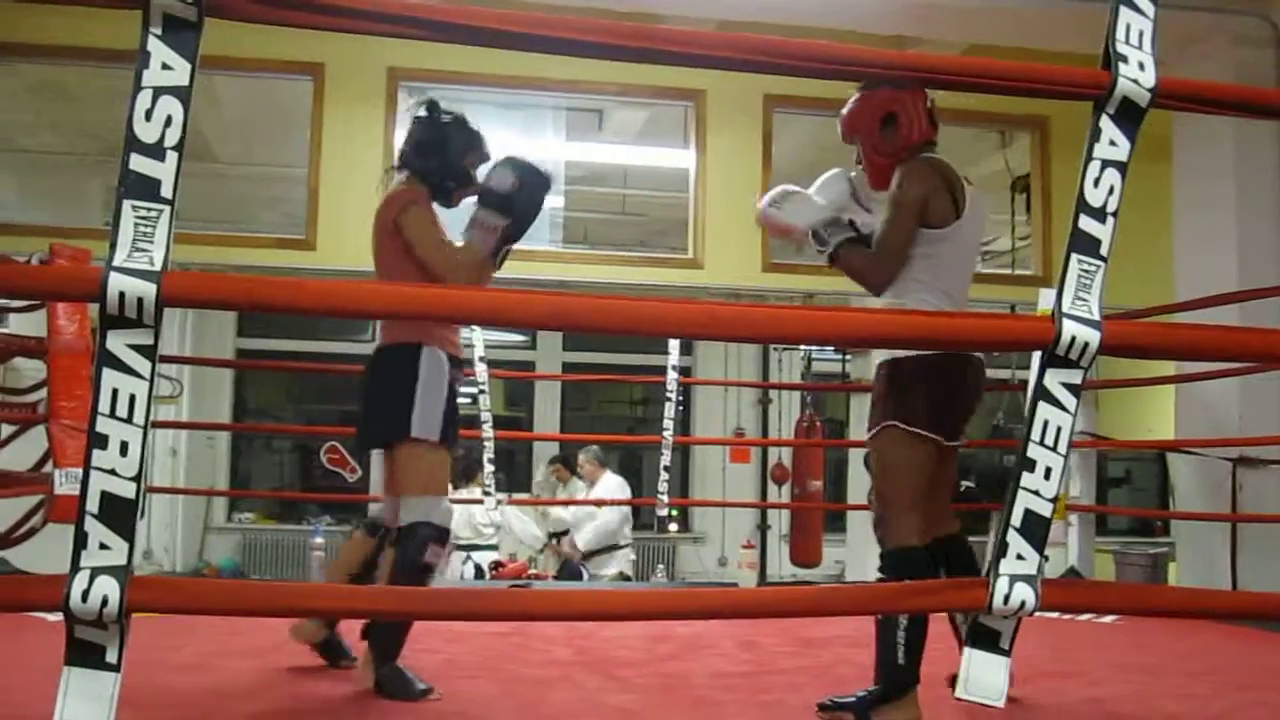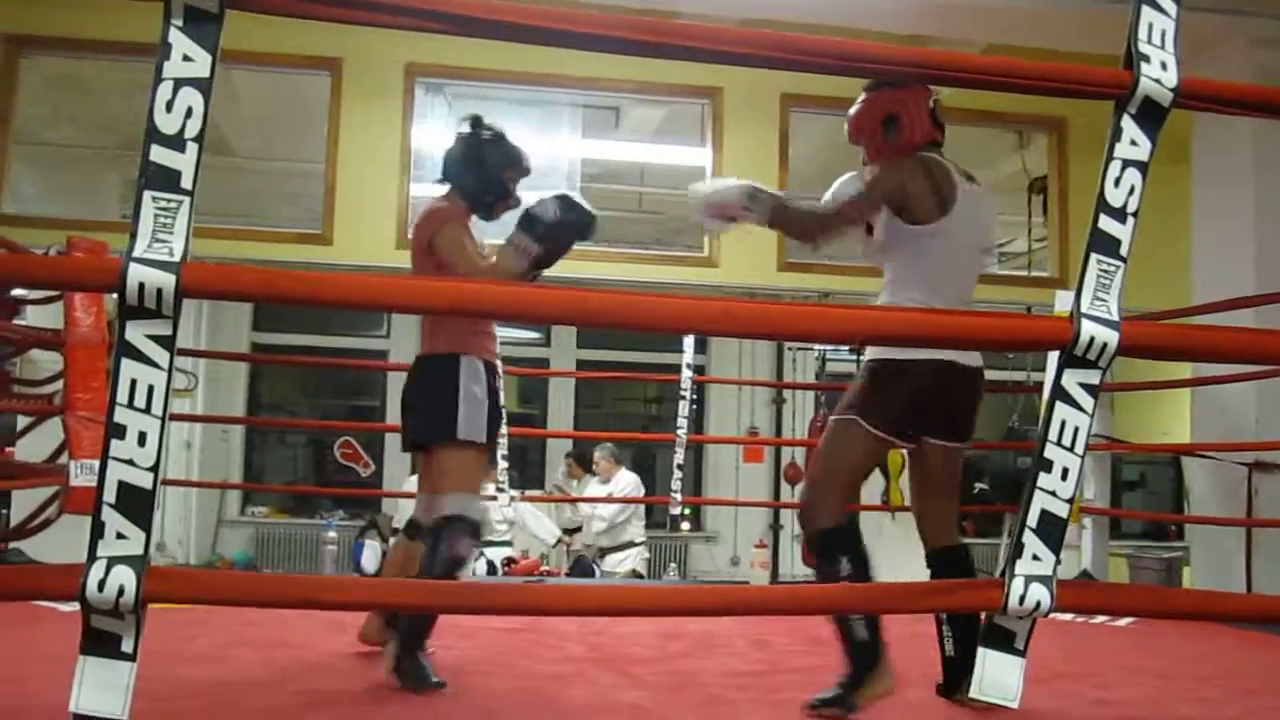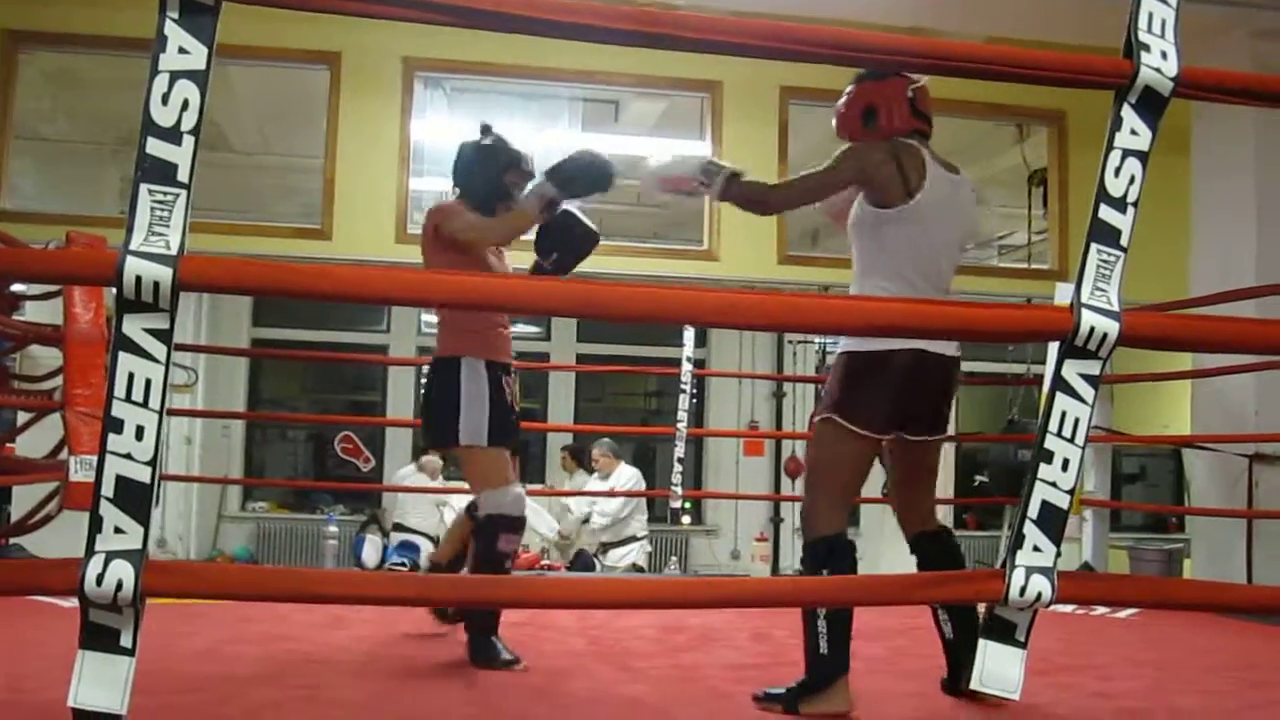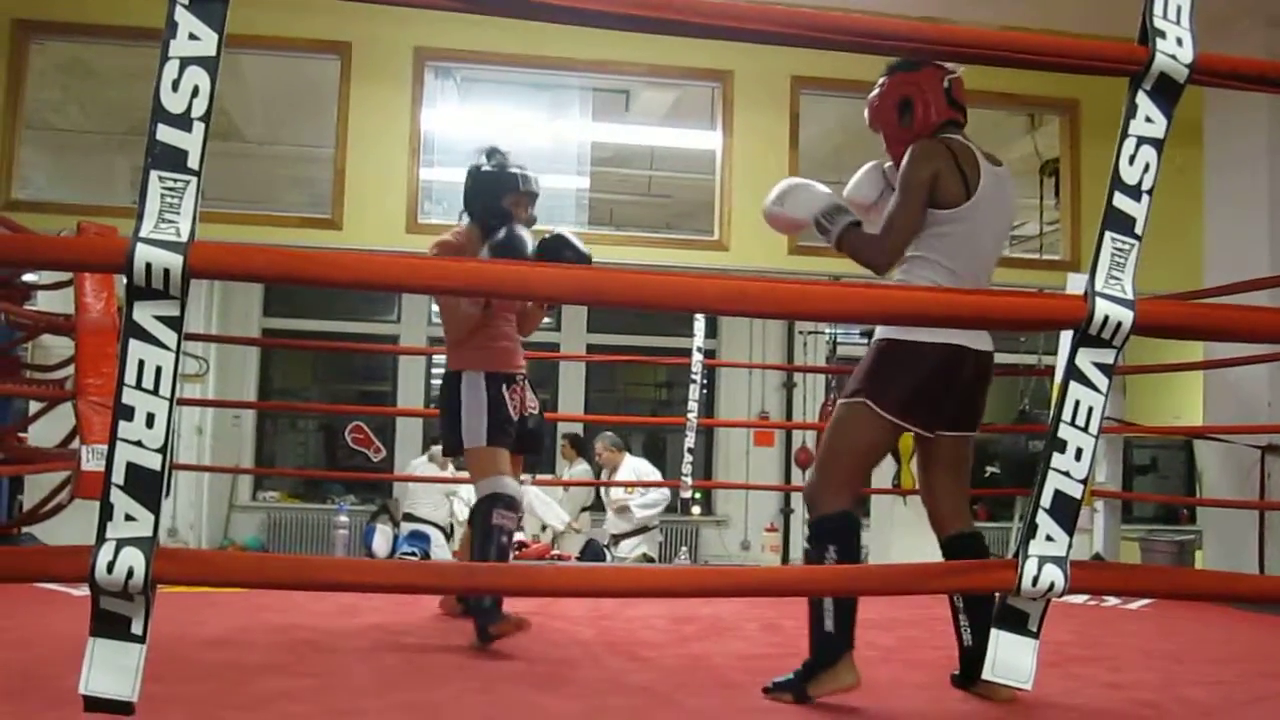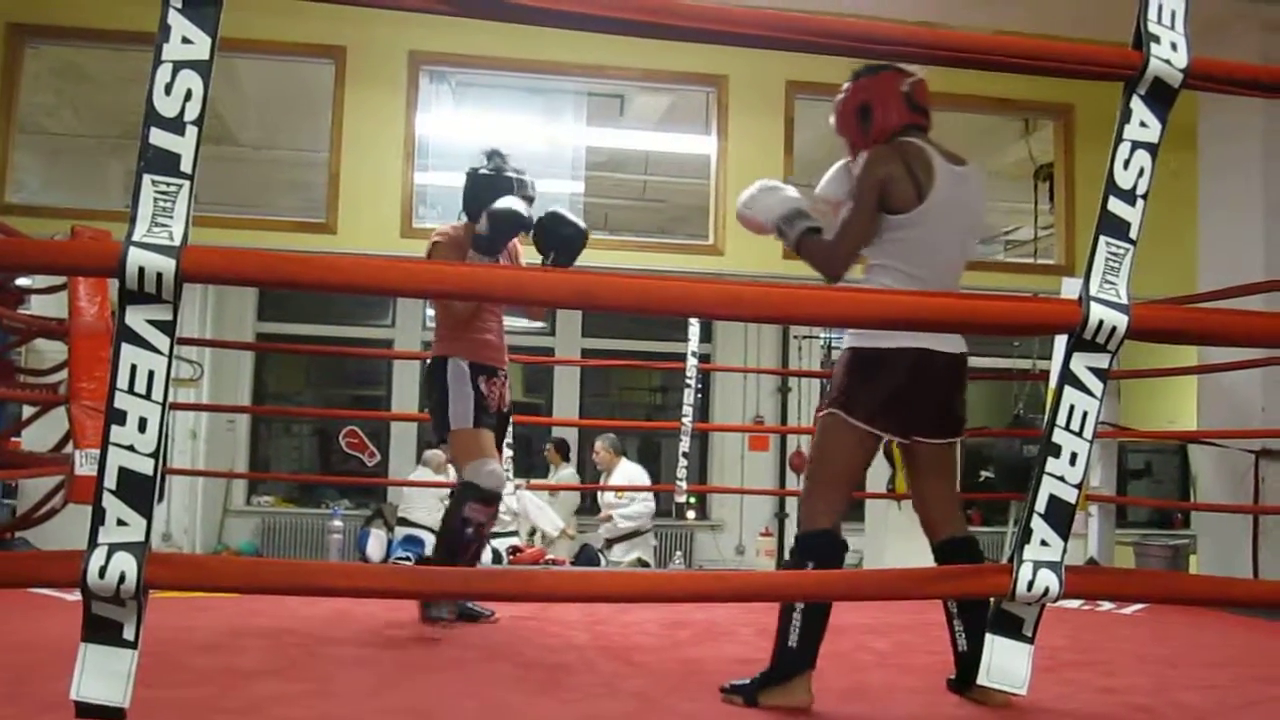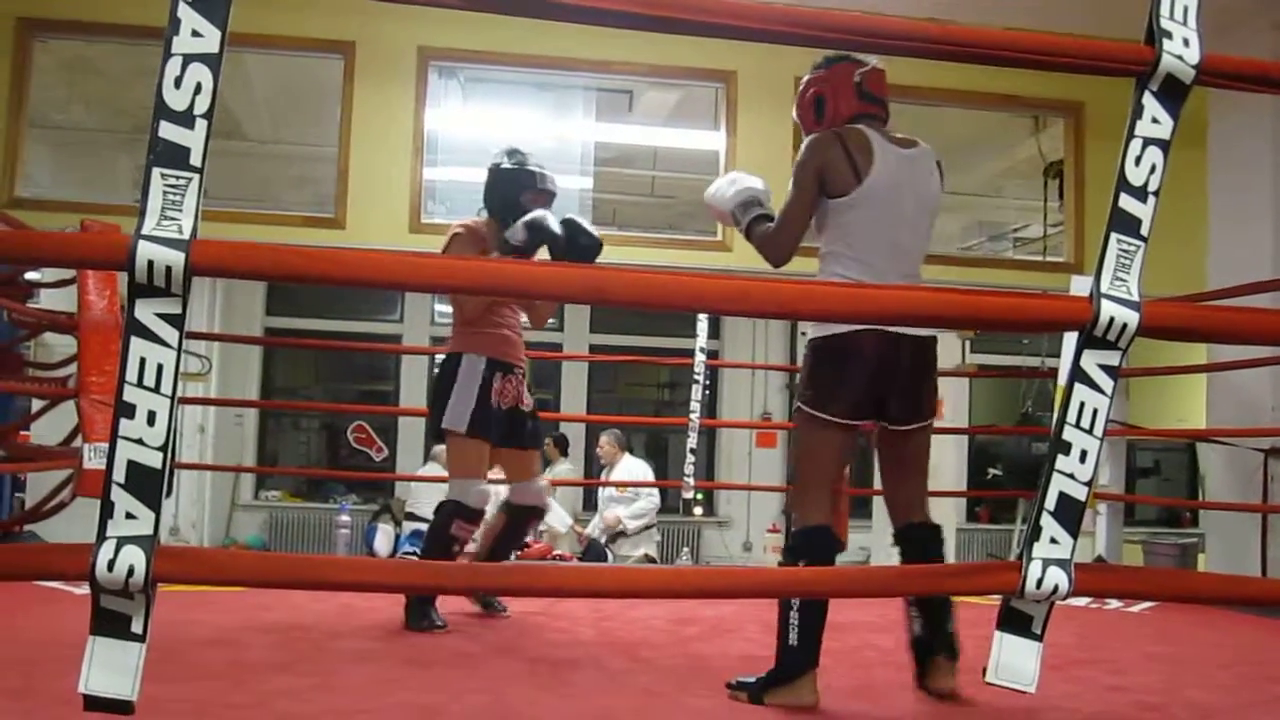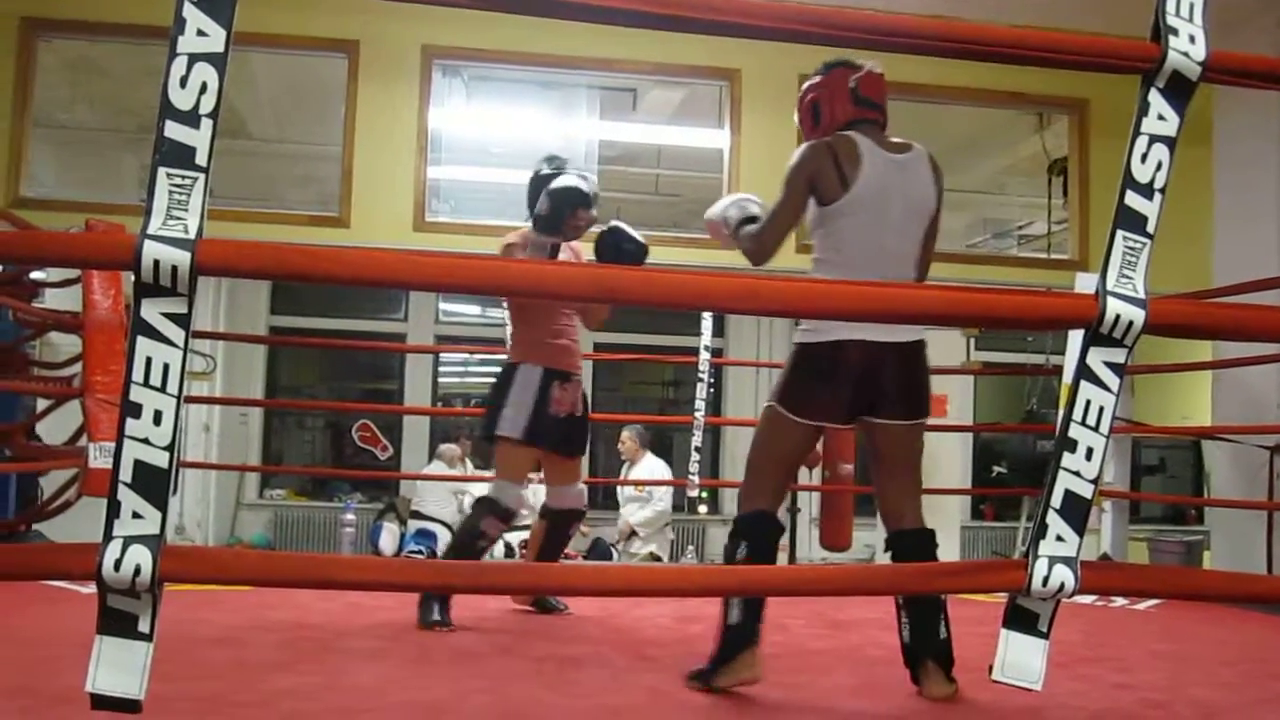
dt=0.3s
person 1, frame 1
left shoulder: (918, 173)
right shoulder: (961, 188)
left elbow: (878, 275)
left wrist: (818, 225)
right wrist: (860, 222)
left hip: (920, 363)
right hip: (953, 364)
left knee: (898, 527)
right knee: (935, 523)
person 1, frame 2
left shoulder: (910, 173)
right shoulder: (976, 192)
left elbow: (818, 226)
left wrist: (746, 199)
right wrist: (883, 227)
left hip: (904, 364)
right hip: (958, 369)
left knee: (825, 505)
right knee: (940, 527)
left ankle: (866, 666)
person 1, frame 3
left shoulder: (883, 157)
right shoulder: (962, 187)
left elbow: (772, 199)
left wrist: (703, 174)
left hip: (878, 354)
right hip: (935, 358)
left knee: (824, 514)
right knee: (918, 514)
right ankle: (968, 663)
person 1, frame 4
left shoulder: (930, 155)
right shoulder: (998, 175)
left elbow: (884, 258)
left wrist: (826, 215)
right wrist: (888, 207)
left hip: (915, 345)
right hip: (969, 352)
left knee: (829, 489)
right knee: (952, 513)
left ankle: (830, 658)
right ankle: (984, 664)
person 1, frame 5
left shoulder: (885, 160)
right shoulder: (966, 174)
left elbow: (836, 265)
left wrist: (789, 218)
left hip: (884, 351)
right hip: (943, 356)
left knee: (820, 507)
right knee: (943, 516)
left ankle: (790, 673)
right ankle: (980, 668)
person 1, frame 6
left shoulder: (830, 147)
right shoulder: (927, 160)
left elbow: (780, 250)
left wrist: (744, 206)
left hip: (846, 338)
right hip: (913, 341)
left knee: (811, 506)
right knee: (911, 506)
left ankle: (796, 671)
right ankle: (937, 657)
person 1, frame 7
left shoulder: (822, 155)
right shoulder: (925, 164)
left elbow: (762, 251)
right elbow: (917, 270)
left wrist: (737, 220)
left hip: (830, 346)
right hip: (901, 350)
left knee: (760, 493)
right knee: (903, 509)
left ankle: (738, 649)
right ankle: (932, 662)
person 2, frame 1
left shoulder: (416, 211)
right shoulder: (408, 202)
left elbow: (461, 289)
right elbow: (458, 276)
left wrist: (504, 231)
right wrist: (494, 209)
left hip: (408, 367)
right hip: (417, 363)
left knee: (399, 512)
right knee: (427, 517)
left ankle: (322, 615)
right ankle: (381, 657)
person 2, frame 2
left shoulder: (452, 225)
right shoulder: (444, 216)
right elbow: (482, 286)
left wrist: (532, 255)
right wrist: (535, 238)
left hip: (454, 374)
right hip: (455, 373)
left knee: (435, 511)
right knee: (461, 513)
left ankle: (389, 621)
right ankle: (409, 647)
person 2, frame 3
left shoulder: (486, 242)
right shoulder: (446, 217)
left elbow: (507, 306)
right elbow: (500, 232)
left wrist: (554, 262)
right wrist: (555, 186)
left hip: (489, 374)
right hip: (467, 373)
left knee: (492, 501)
right knee: (505, 506)
right ankle: (483, 635)
person 2, frame 4
left shoulder: (512, 249)
right shoulder: (451, 250)
right elbow: (455, 330)
left hip: (513, 384)
right hip: (474, 384)
left knee: (503, 499)
right knee: (499, 495)
left ankle: (465, 595)
right ankle: (487, 611)
person 2, frame 5
left shoulder: (508, 245)
right shoulder: (447, 242)
left elbow: (534, 307)
right elbow: (455, 310)
left wrist: (557, 260)
right wrist: (483, 250)
left hip: (494, 375)
right hip: (458, 370)
left knee: (484, 487)
right knee: (483, 481)
person 2, frame 6
left shoulder: (522, 246)
right shoulder: (467, 236)
left elbow: (540, 315)
right elbow: (472, 304)
left wrist: (568, 265)
right wrist: (510, 251)
left hip: (511, 376)
right hip: (475, 370)
left knee: (529, 497)
right knee: (468, 494)
right ankle: (420, 599)
person 2, frame 7
left shoulder: (575, 253)
right shoulder: (520, 245)
left elbow: (595, 318)
right elbow: (519, 292)
left wrist: (615, 272)
right wrist: (545, 235)
left hip: (567, 384)
right hip: (531, 378)
left knee: (569, 500)
right knee: (506, 495)
right ankle: (437, 591)
